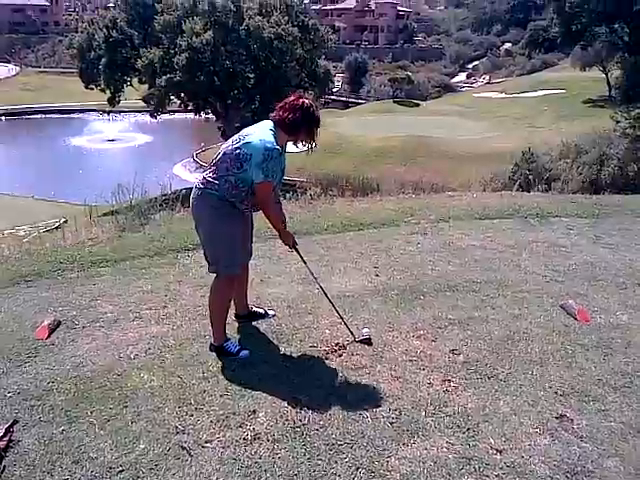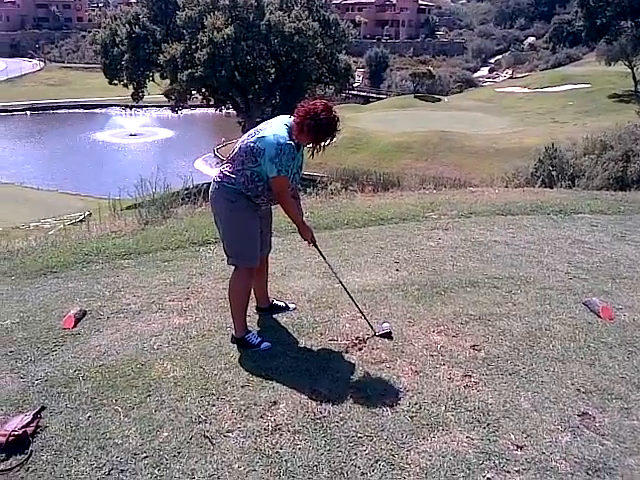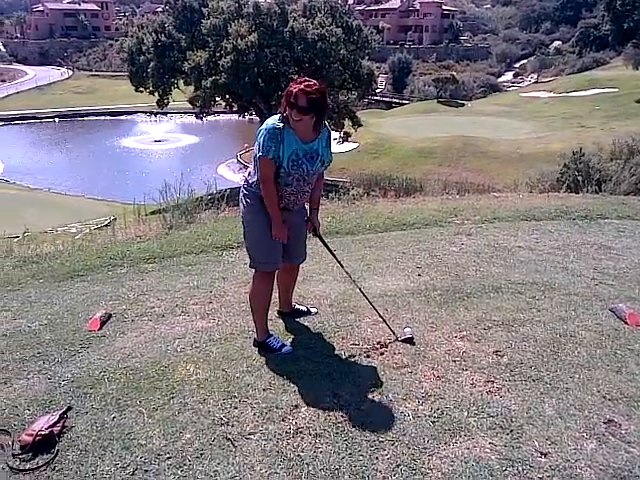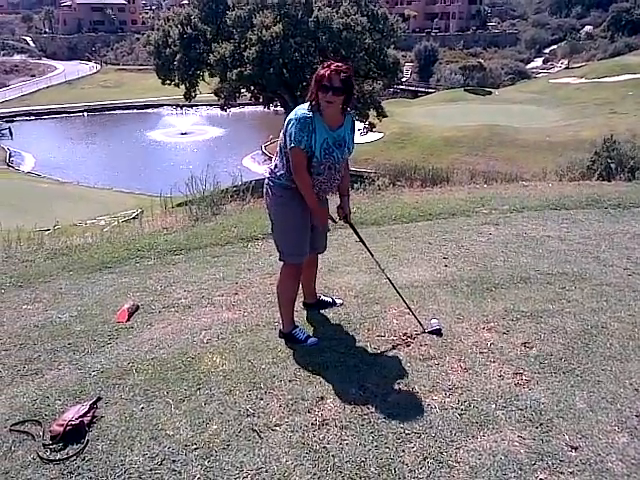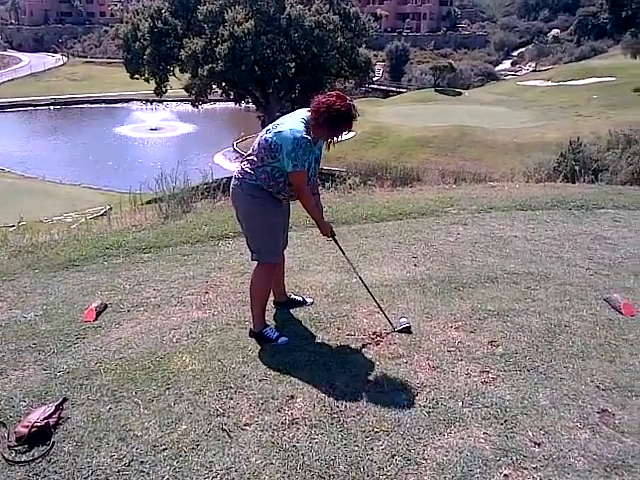
dt=1s
person 1, frame 1
left shoulder: (271, 131)
right shoulder: (265, 148)
left elbow: (270, 188)
right elbow: (265, 200)
left wrist: (280, 214)
right wrist: (283, 232)
left hip: (235, 203)
right hip: (215, 205)
left knee: (242, 260)
right knee: (227, 272)
left ankle: (243, 310)
right ankle: (219, 341)
person 1, frame 2
left shoulder: (291, 127)
right shoulder: (280, 144)
left elbow: (290, 179)
right elbow: (281, 194)
left wrist: (298, 206)
right wrist: (302, 226)
left hip: (255, 197)
right hip: (233, 198)
left knee: (261, 254)
right knee: (246, 265)
left ankle: (264, 303)
right ankle: (240, 333)
person 1, frame 3
left shoulder: (323, 133)
right shoulder: (273, 130)
left elbow: (318, 175)
right elbow: (266, 180)
left wrist: (313, 212)
right wrist: (276, 221)
left hip: (295, 205)
right hip: (261, 204)
left knee: (292, 261)
right knee: (266, 269)
left ankle: (286, 307)
right ankle: (262, 335)
person 1, frame 4
left shoulder: (348, 120)
right shoulder: (302, 119)
left elbow: (343, 162)
right elbow: (299, 172)
left wrist: (344, 199)
right wrist: (318, 210)
left hip: (315, 193)
right hip: (287, 193)
left knee: (312, 251)
right knee: (294, 260)
left ankle: (311, 298)
right ankle: (288, 327)
person 1, frame 5
left shoulder: (311, 122)
right shoulder: (298, 138)
left elbow: (310, 170)
right elbow: (300, 188)
left wrist: (316, 197)
right wrist: (320, 222)
left hip: (274, 191)
right hip: (254, 193)
left knee: (278, 248)
right knee: (268, 259)
left ankle: (281, 297)
right ankle: (258, 326)
